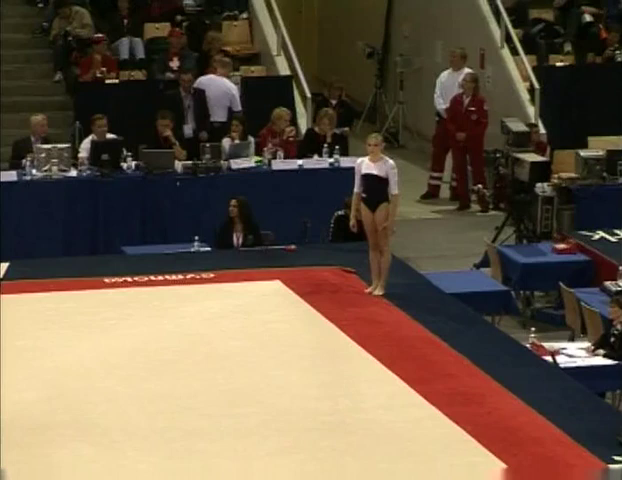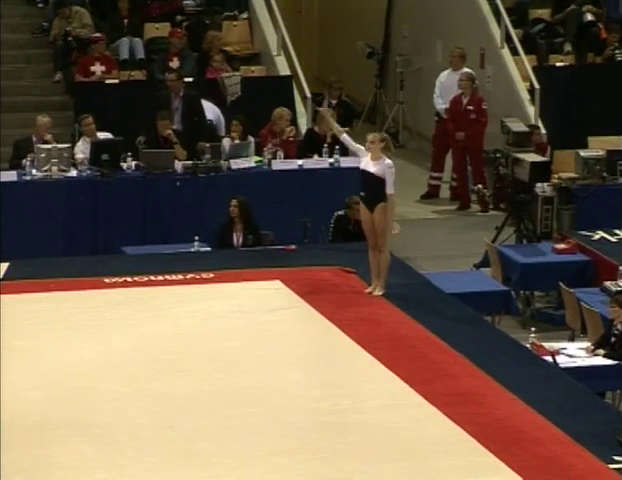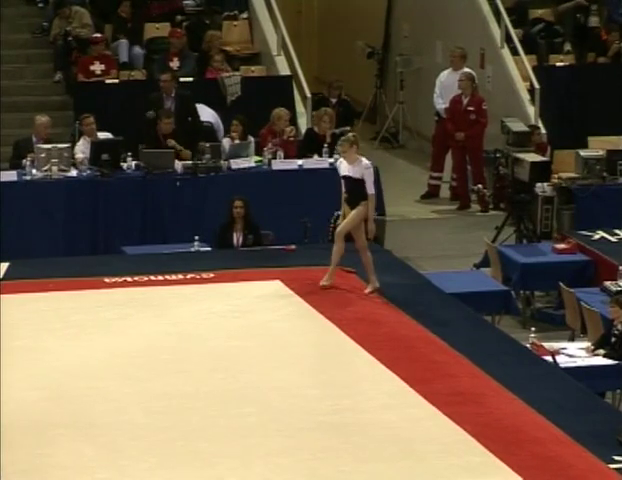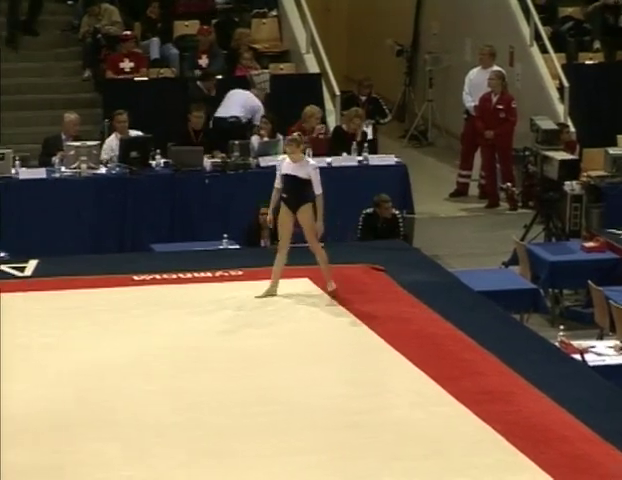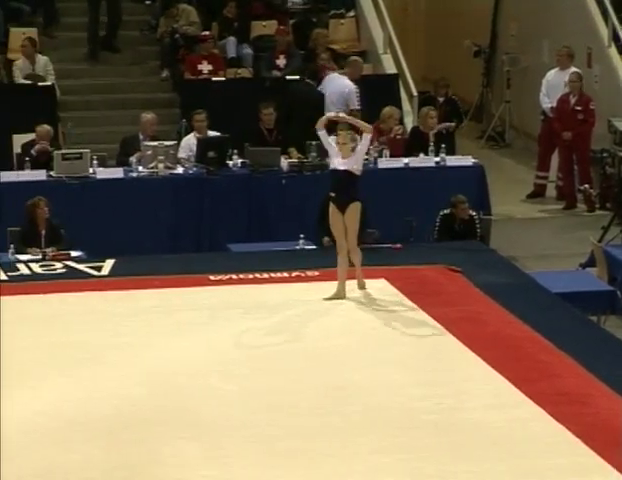
dt=1s
person 1, frame 1
left shoulder: (389, 165)
right shoulder: (360, 163)
left elbow: (394, 193)
right elbow: (357, 190)
left wrist: (391, 219)
right wrist: (353, 215)
left hip: (381, 206)
right hip: (366, 205)
left knee: (383, 246)
right knee: (372, 246)
left ankle: (382, 284)
right ankle: (374, 282)
person 1, frame 2
left shoulder: (387, 165)
right shoulder: (364, 154)
left elbow: (390, 193)
right elbow: (344, 137)
left wrist: (391, 219)
right wrist: (328, 118)
left hip: (380, 205)
right hip: (365, 203)
left knee: (381, 246)
right knee: (372, 245)
left ankle: (381, 284)
right ankle: (374, 282)
person 1, frame 3
left shoulder: (365, 165)
right shoulder: (340, 163)
left elbow: (371, 193)
left wrist: (370, 220)
right wrist: (342, 214)
left hip: (361, 205)
right hip: (348, 205)
left knee: (339, 233)
right knee: (360, 245)
left ankle: (330, 274)
right ankle: (373, 281)
person 1, frame 4
left shoulder: (310, 165)
right shoulder: (282, 161)
left elbow: (318, 193)
right elbow: (277, 187)
left wrist: (319, 220)
right wrist: (270, 210)
left hip: (303, 206)
right hip: (286, 205)
left knee: (313, 244)
right knee: (282, 246)
left ankle: (329, 280)
right ankle: (273, 286)
person 1, frame 5
left shoulder: (357, 155)
right shoulder: (334, 152)
left elbow: (369, 131)
right elbow: (319, 129)
left wrist: (349, 120)
right wrist: (328, 118)
left hip: (351, 203)
right hip: (334, 204)
left knee: (351, 245)
right knee: (341, 247)
left ankle: (359, 276)
right ankle: (341, 288)
person 2, frame 1
right shoulder: (444, 75)
right elbow: (437, 95)
right wrist: (444, 109)
right hip: (443, 117)
right knee: (437, 152)
left ankle: (456, 189)
right ankle: (433, 188)
person 2, frame 2
right shoulder: (443, 75)
right elbow: (436, 95)
right wrist: (443, 109)
right hip: (442, 118)
right knee: (437, 152)
left ankle: (456, 189)
right ankle: (433, 188)
person 2, frame 3
right shoulder: (443, 75)
right elbow: (436, 95)
right wrist: (443, 108)
right hip: (442, 117)
right knee: (437, 152)
right ankle: (433, 188)
person 2, frame 4
right shoulder: (473, 73)
right elbow: (466, 92)
right wrist: (473, 106)
right hip: (472, 115)
right knee: (466, 150)
left ankle: (485, 187)
right ankle: (462, 186)
person 2, frame 5
right shoulder: (550, 74)
right elbow: (543, 94)
right wrist: (550, 107)
right hip: (549, 116)
right knee: (543, 152)
left ankle: (562, 188)
right ankle: (539, 187)
person 3, frame 1
left shoulder: (480, 101)
right shoulder: (456, 99)
left elbow: (483, 123)
right elbow: (449, 120)
left wrist: (467, 135)
right wrist: (455, 133)
left hip: (474, 142)
right hip: (457, 141)
left knee: (478, 170)
right knee: (460, 171)
left ankle: (483, 202)
right ankle: (464, 201)
person 3, frame 2
left shoulder: (479, 100)
right shoulder: (455, 100)
left elbow: (482, 123)
right elbow: (449, 120)
left wrist: (466, 134)
right wrist: (454, 133)
left hip: (474, 142)
right hip: (457, 141)
left knee: (478, 170)
right knee: (460, 171)
left ankle: (483, 201)
right ankle: (464, 201)
person 3, frame 3
left shoulder: (479, 101)
right shoulder: (455, 100)
left elbow: (482, 123)
right elbow: (449, 120)
left wrist: (466, 135)
right wrist: (454, 133)
left hip: (474, 142)
right hip: (456, 141)
left knee: (477, 170)
right knee: (459, 170)
left ankle: (483, 201)
right ankle: (464, 201)
person 3, frame 4
left shoulder: (508, 99)
right shoulder: (484, 98)
left elbow: (512, 121)
right elbow: (478, 118)
left wrist: (495, 133)
right wrist: (484, 131)
left hip: (503, 140)
right hip: (486, 139)
left knee: (506, 168)
right knee: (488, 168)
left ankle: (512, 200)
right ankle: (493, 199)
person 3, frame 5
left shoulder: (587, 100)
right shoulder: (562, 99)
left elbow: (590, 123)
right elbow: (556, 119)
left wrist: (573, 134)
right wrist: (562, 132)
left hip: (581, 141)
right hip: (564, 140)
left knee: (584, 170)
right knee: (566, 170)
left ankle: (590, 202)
right ankle: (570, 200)
